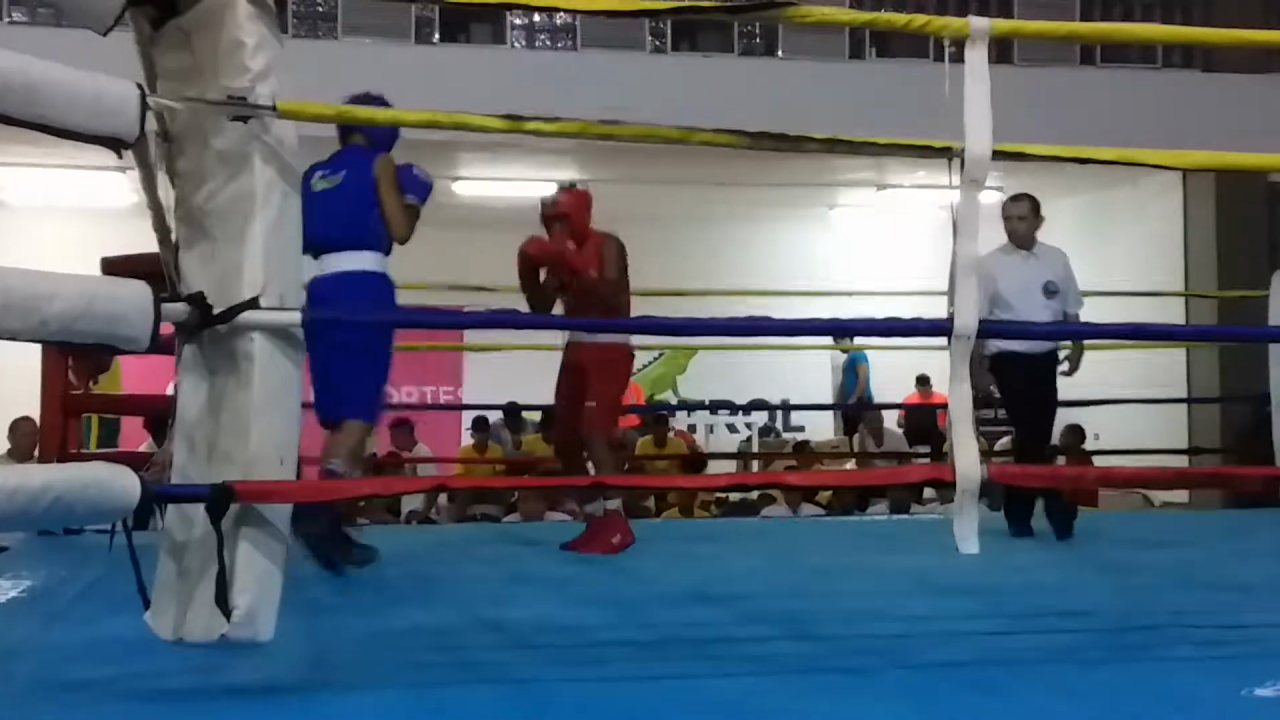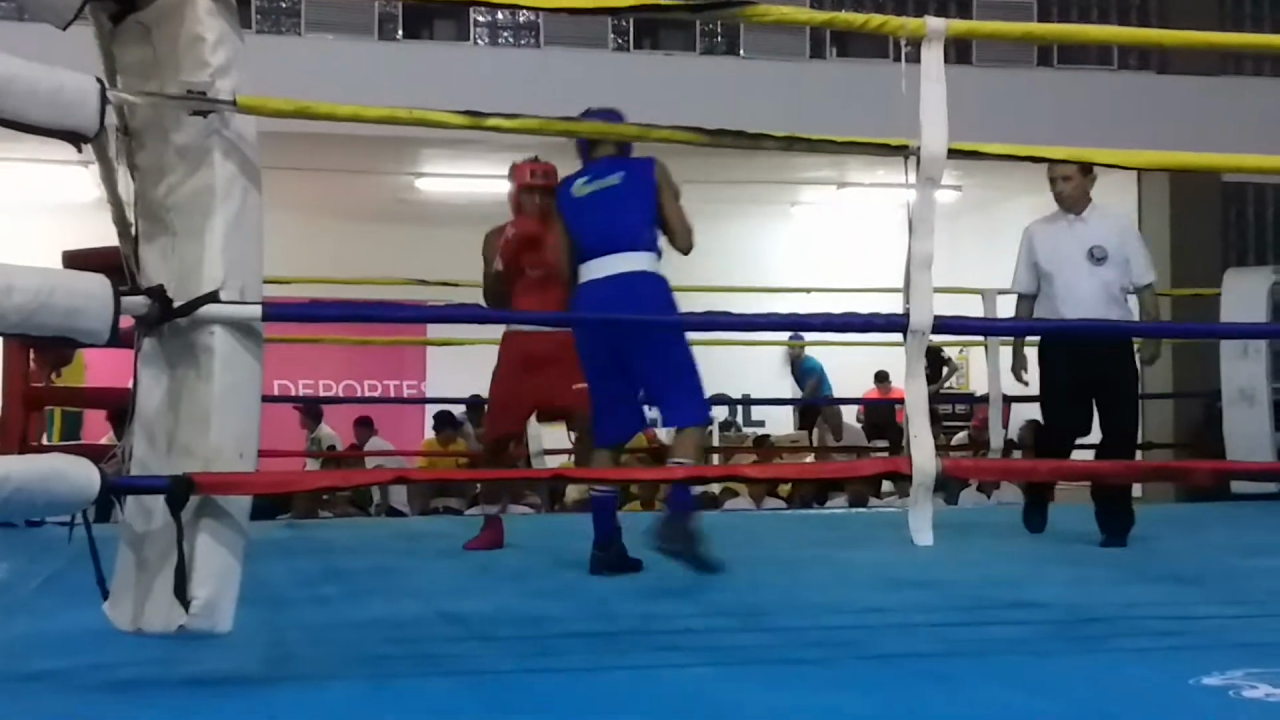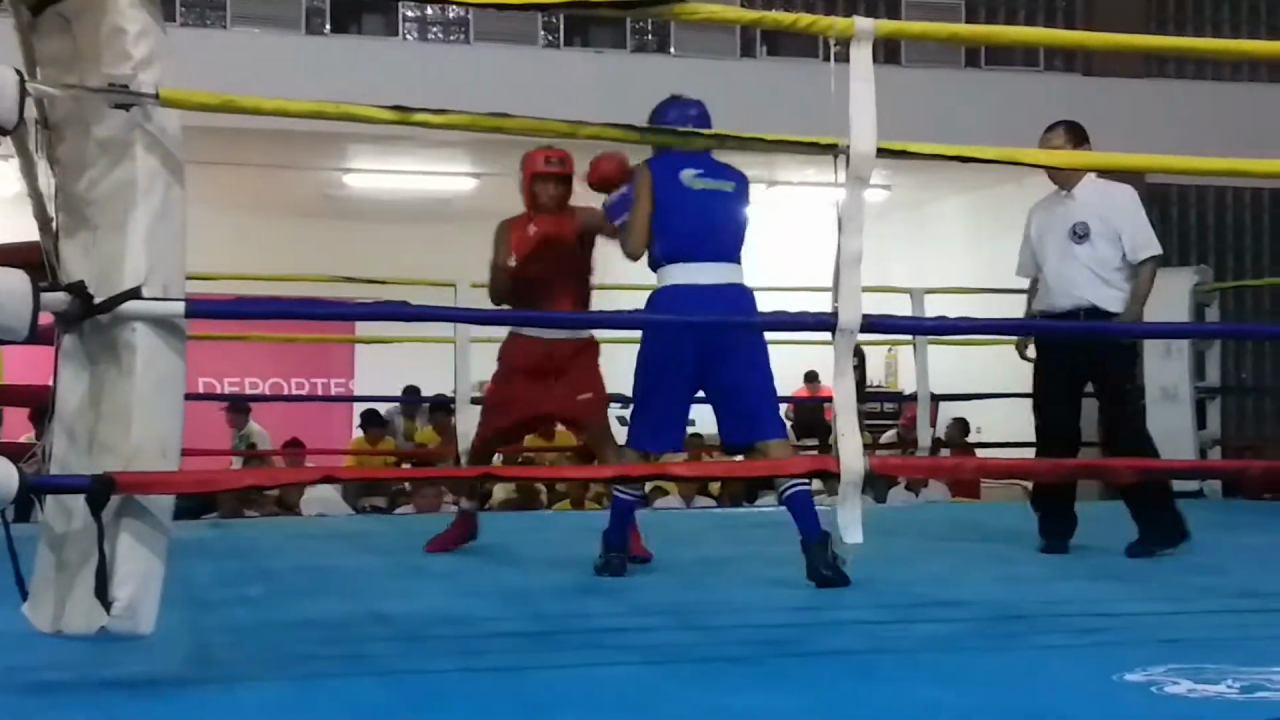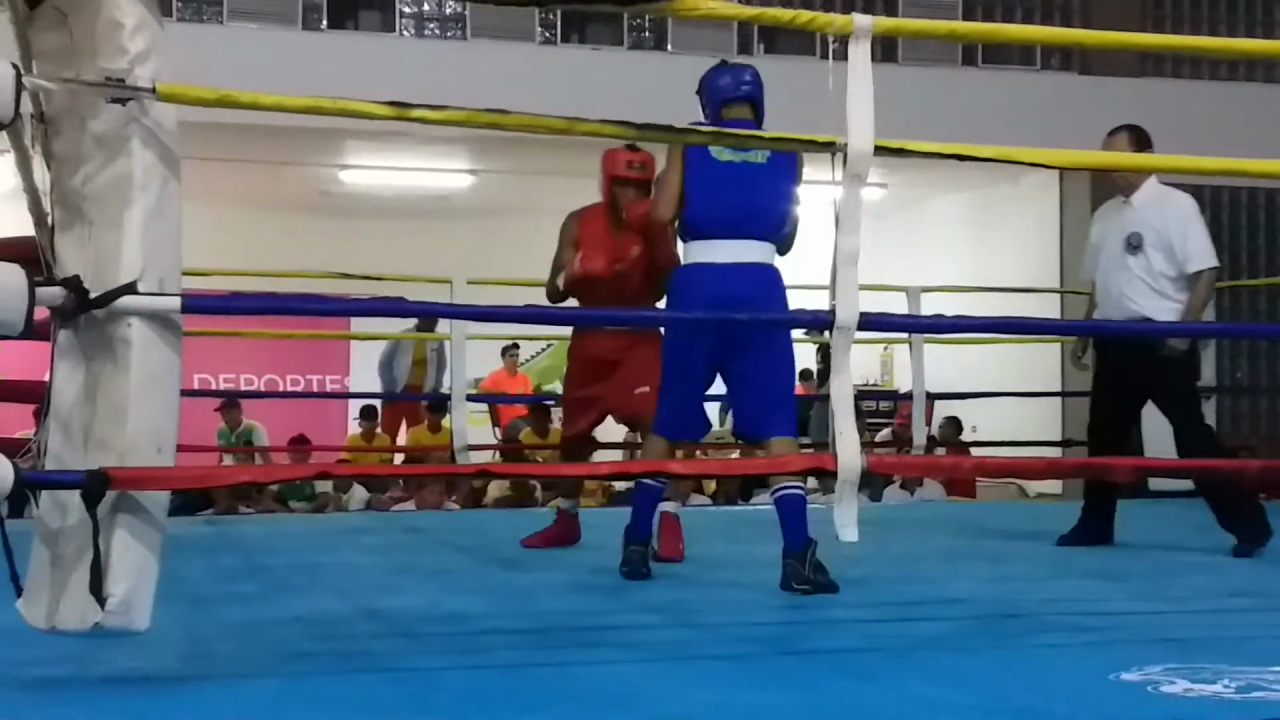
dt=1s
person 1, frame 1
left shoulder: (313, 175)
right shoulder: (379, 162)
left elbow: (296, 242)
right elbow: (401, 231)
right wrist: (414, 203)
left hip: (322, 293)
right hip: (364, 289)
left knee: (342, 413)
right knee: (363, 409)
left ankle: (324, 522)
right ankle: (318, 516)
person 1, frame 2
left shoulder: (566, 191)
right shoulder: (650, 170)
left elbow: (564, 265)
right elbow: (683, 241)
left hip: (591, 302)
right hip: (642, 294)
left knee: (612, 428)
right knee: (687, 412)
right ankle: (676, 521)
person 1, frame 3
left shoulder: (650, 171)
right shoulder: (735, 181)
left elbow: (635, 247)
left wrist: (625, 216)
left hip: (674, 306)
right hip: (731, 304)
left knee: (646, 435)
right knee: (768, 431)
left ankle: (615, 548)
right ankle: (817, 546)
person 1, frame 4
left shoulder: (689, 143)
right shoulder: (786, 156)
left elbow: (661, 215)
left wrist: (663, 196)
left hip: (697, 286)
right hip: (758, 287)
left knee: (669, 422)
right knee: (778, 427)
left ankle: (637, 544)
right ankle: (798, 556)
person 2, frame 1
left shoulder: (607, 245)
right shoulder: (555, 256)
left elbow: (615, 304)
right elbow: (540, 308)
left wrist: (584, 271)
right wrist: (529, 271)
left hip: (610, 349)
right hip: (577, 350)
left knee: (595, 431)
right knee: (566, 442)
left ankle: (616, 525)
right ankle: (596, 520)
person 2, frame 2
right shoulder: (499, 238)
right elbow: (493, 300)
left wrist: (567, 265)
right wrist: (505, 258)
left hip: (565, 340)
right hip: (519, 343)
left knee: (588, 421)
right knee: (498, 436)
left ankle: (606, 522)
right ankle: (492, 526)
person 2, frame 3
left shoulder: (579, 221)
right shoulder: (509, 230)
left elbow: (611, 225)
right elbow: (497, 296)
right wrist: (520, 256)
left hip: (573, 346)
right hip: (523, 345)
left knee: (596, 429)
right knee: (486, 438)
left ankle: (627, 529)
right ankle: (465, 520)
person 2, frame 4
left shoulder: (655, 225)
right shoulder: (579, 223)
left elbow: (668, 288)
right elbow: (552, 293)
right wrist: (572, 276)
left hip: (637, 337)
right hip: (590, 337)
left knee: (653, 423)
right knee: (573, 435)
left ankle: (669, 526)
right ankle: (566, 521)
person 3, frame 1
left shoulder: (1057, 260)
right shoulder: (990, 264)
left elbow: (1070, 311)
right elbow: (978, 320)
left wrist: (1076, 348)
right wrist: (979, 366)
left hip: (1045, 360)
right hip: (1009, 361)
left knee: (1035, 438)
right knee: (1031, 436)
left ankle: (1018, 511)
right ankle: (1060, 514)
person 3, frame 2
left shoulder: (1119, 226)
right shoulder: (1037, 232)
left elbow: (1143, 285)
right elbow: (1026, 295)
left wrist: (1153, 333)
right wrist: (1018, 349)
left hip: (1112, 339)
right hip: (1061, 341)
left knee: (1119, 431)
right knee: (1059, 426)
left ankle: (1113, 521)
right ankle: (1037, 499)
person 3, frame 3
left shoulder: (1117, 196)
right shoulder: (1039, 213)
left elbow: (1148, 259)
left wrist: (1131, 314)
left hip: (1106, 327)
right hip: (1056, 330)
left knee: (1123, 425)
right knee: (1053, 430)
left ankle: (1162, 521)
right ankle: (1054, 526)
person 3, frame 4
left shoulder: (1176, 205)
right shoulder: (1104, 216)
left elbow: (1203, 273)
left wrist: (1185, 328)
right wrist: (1084, 335)
left hip: (1166, 340)
right hip: (1117, 341)
left knee: (1190, 430)
right knee: (1105, 434)
left ankle: (1249, 524)
right ankle: (1096, 523)
